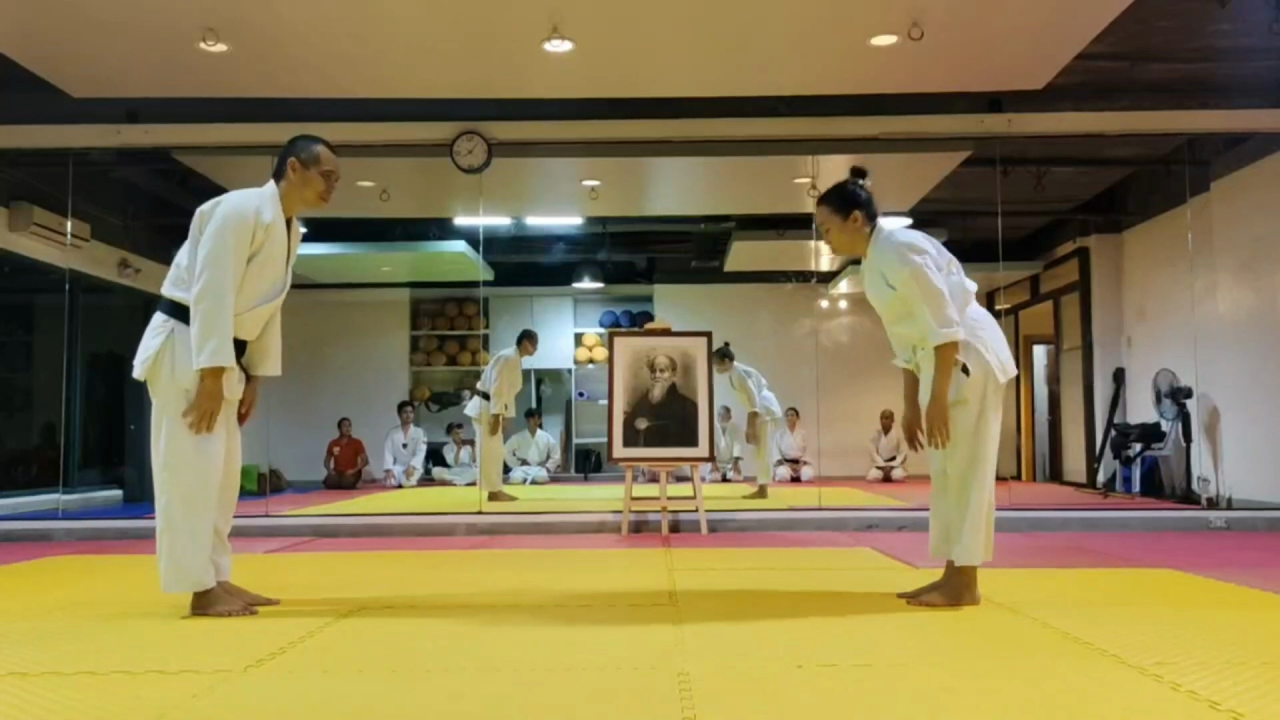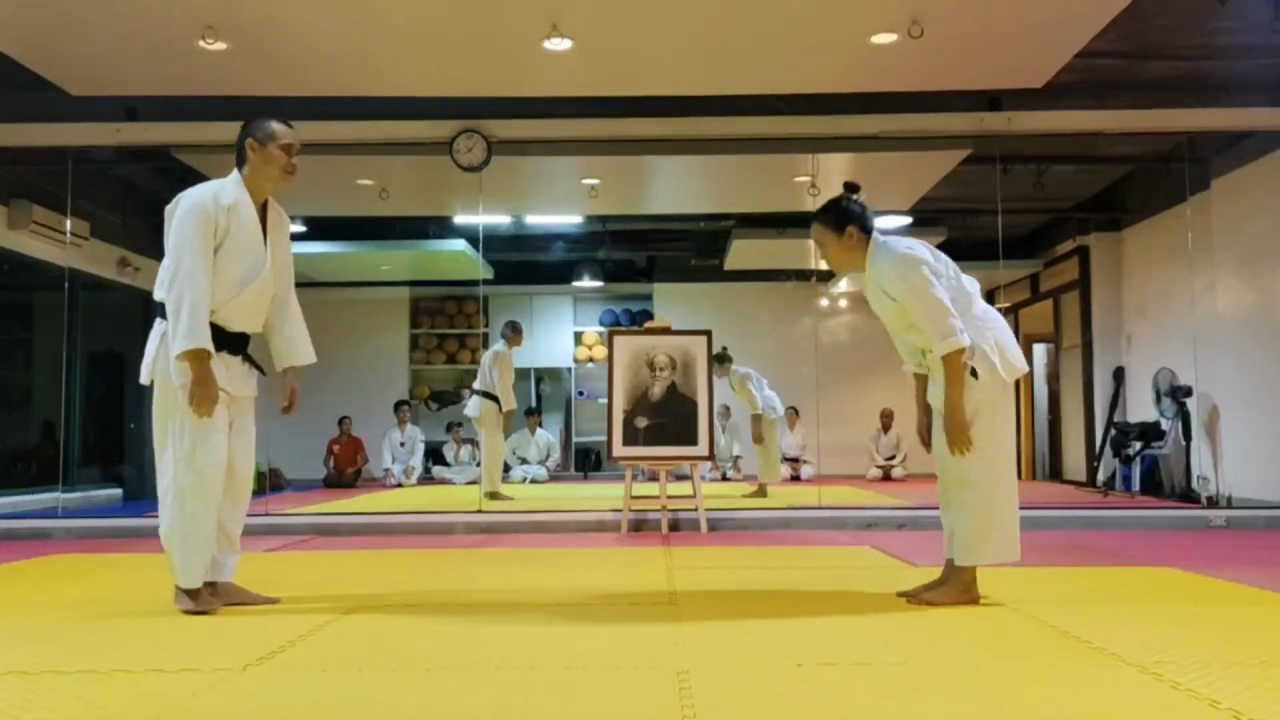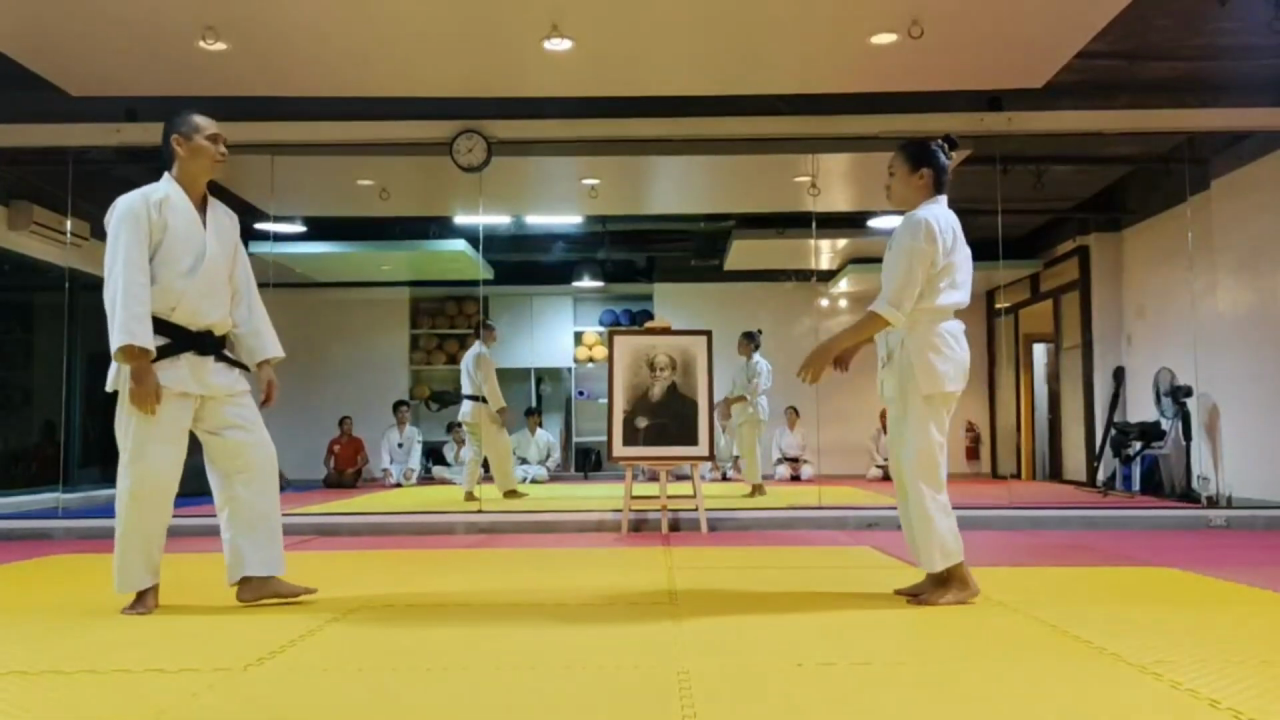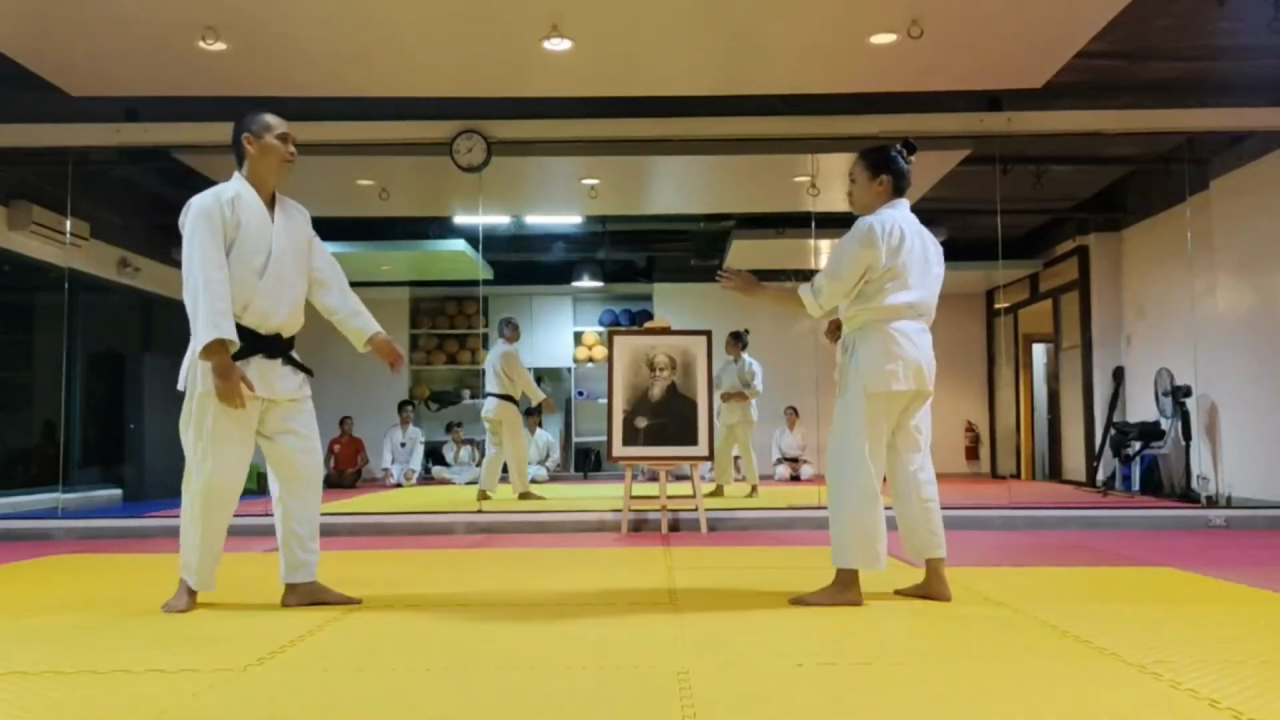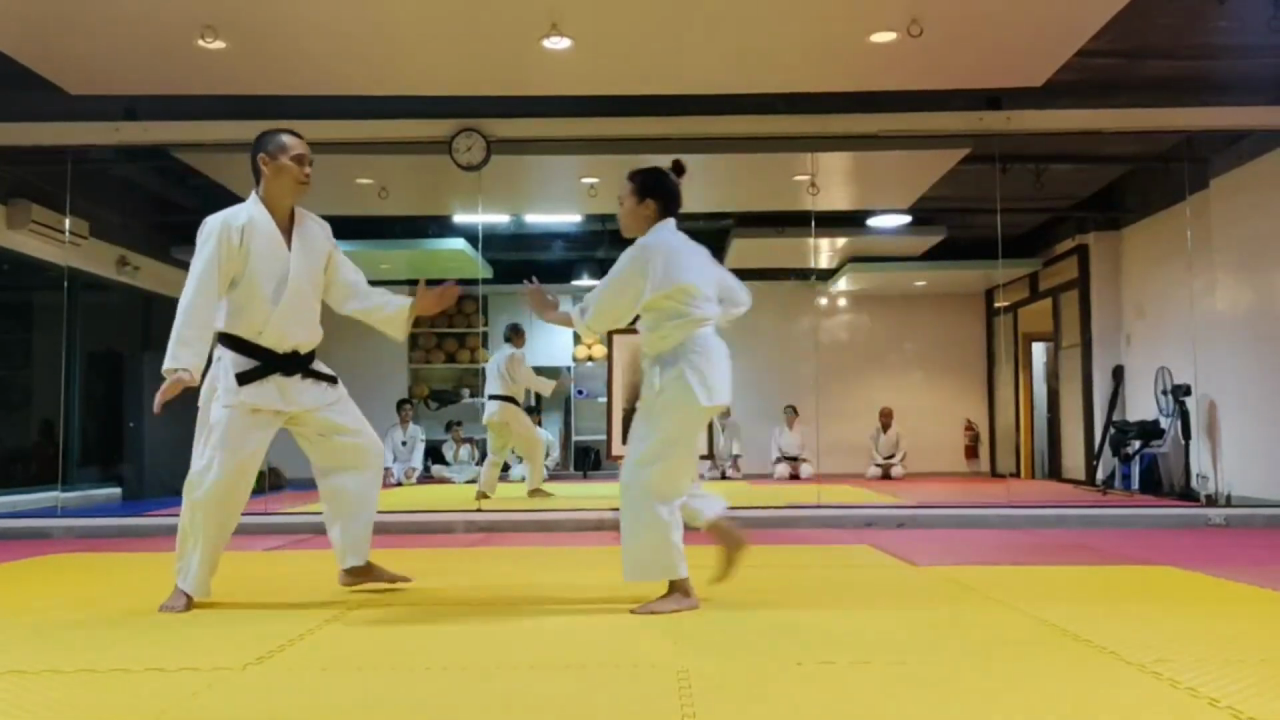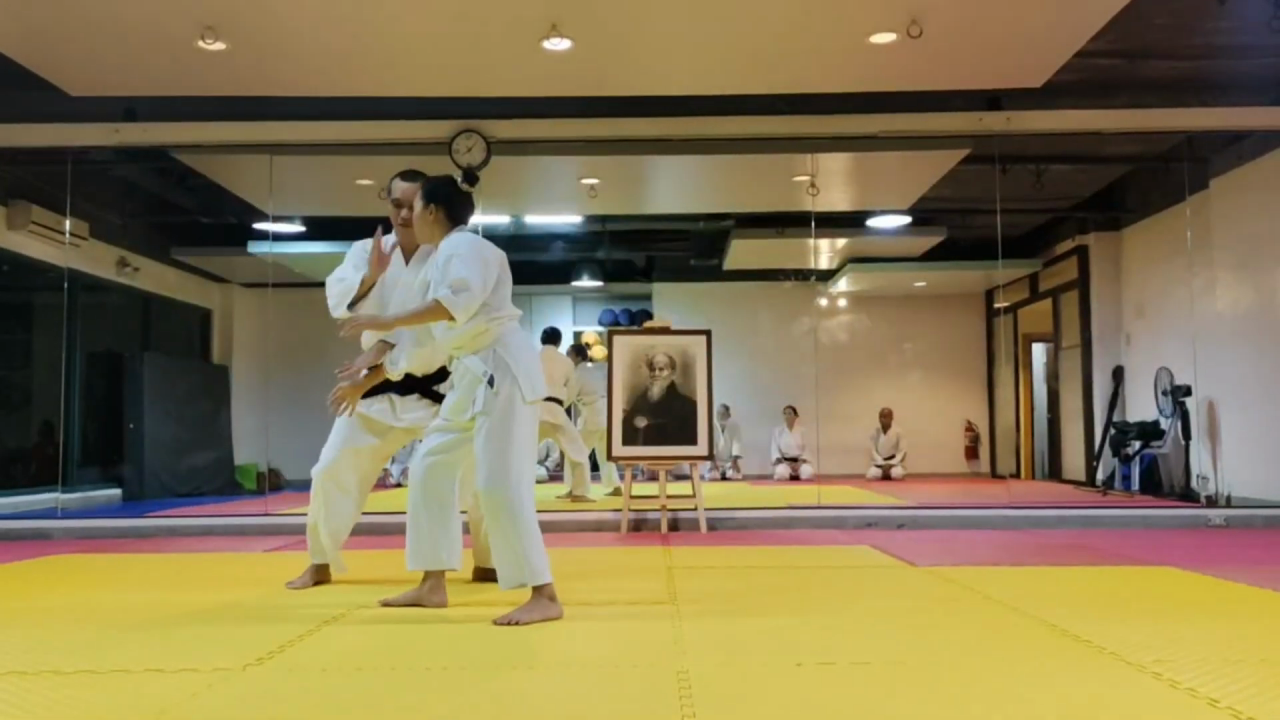
dt=0.7s
person 1, frame 1
left shoulder: (290, 230)
right shoulder: (240, 211)
right elbow: (211, 297)
left wrist: (253, 378)
right wrist: (211, 378)
left hip: (220, 355)
right hip: (185, 349)
left knee: (222, 471)
right knee: (191, 467)
left ankle: (216, 578)
right ankle: (201, 588)
person 1, frame 2
left shoulder: (277, 219)
right shoulder: (202, 202)
left elbow: (282, 298)
right elbow: (187, 287)
left wrist: (290, 368)
right wrist: (199, 366)
left hip: (234, 355)
right hip: (189, 353)
left knee: (235, 471)
right knee: (196, 464)
left ankle: (218, 578)
right ankle: (188, 582)
person 1, frame 3
left shoulder: (225, 219)
right shoulder: (138, 206)
left elbow: (244, 294)
right elbow: (126, 288)
left wrist: (264, 360)
right wrist: (138, 362)
left hip: (216, 362)
right hip: (163, 359)
left knee: (253, 458)
right knee: (149, 474)
left ankle: (256, 574)
right ankle: (143, 587)
person 1, frame 4
left shoulder: (296, 216)
right shoulder: (211, 206)
left elbow: (328, 283)
right elbow: (205, 285)
left wrist: (374, 336)
right wrist: (221, 358)
left hip: (282, 364)
right hip: (229, 360)
left knee: (302, 467)
right knee: (215, 474)
left ankle: (300, 581)
right ankle: (191, 581)
person 1, frame 5
left shoulder: (317, 231)
right shoulder: (226, 226)
left elbow: (350, 292)
right elbow: (199, 300)
left wrist: (410, 306)
right wrist: (182, 367)
left hip: (305, 374)
right hip: (244, 373)
left knee: (360, 450)
right knee: (216, 477)
left ankle: (355, 562)
right ankle: (187, 584)
person 1, frame 6
right shoulder: (364, 253)
right elbow: (339, 300)
left wrist: (380, 355)
right wrist: (371, 275)
left hip: (435, 390)
right hip: (378, 390)
right knee: (333, 471)
left ankle: (490, 563)
right ankle: (322, 563)
person 2, frame 1
left shoulder: (899, 250)
right shoulder: (872, 265)
left elbow: (945, 326)
right elbow: (908, 343)
left wrist: (938, 401)
right wrist: (912, 407)
left hip: (972, 356)
right hip: (947, 365)
left knee: (966, 467)
right knee: (948, 470)
left ankle: (963, 584)
right ankle: (955, 575)
person 2, frame 2
left shoulder: (898, 261)
right shoulder: (874, 275)
left elbow: (948, 335)
right elbow: (915, 347)
left wrist: (953, 409)
right wrist: (925, 410)
left hip: (979, 354)
right hip: (960, 357)
left knee: (974, 468)
right knee: (954, 468)
left ankle: (964, 581)
right ankle: (955, 572)
person 2, frame 3
left shoulder: (920, 223)
right shoulder: (945, 223)
left elbow: (894, 304)
left wrist: (833, 345)
right wrist: (859, 341)
left hip: (921, 355)
right hip: (937, 351)
left knee: (915, 470)
right knee: (918, 468)
left ankle: (957, 574)
right ankle: (938, 576)
person 2, frame 4
left shoulder: (872, 228)
right shoulder: (925, 237)
left elbow: (821, 294)
left wrist: (758, 289)
right wrist: (856, 318)
left hip: (878, 352)
right hip: (915, 351)
left knee: (854, 466)
right knee: (911, 464)
left ankle: (847, 582)
right ankle: (935, 577)
person 2, frame 5
left shoulder: (647, 250)
right shoulder: (688, 250)
left elbow: (594, 316)
right elbow: (737, 300)
left wrist: (551, 311)
left hip: (685, 371)
right hip: (681, 369)
left knee: (643, 482)
right knee: (661, 475)
left ankle: (680, 590)
right ankle: (723, 531)
person 2, frame 6
left shoulder: (464, 247)
right shoulder: (445, 259)
left elbow: (459, 302)
left wrist: (387, 321)
left hip: (503, 369)
right hip: (474, 376)
left knee: (500, 482)
right knee: (431, 467)
left ankle: (544, 596)
right ankle: (432, 584)
